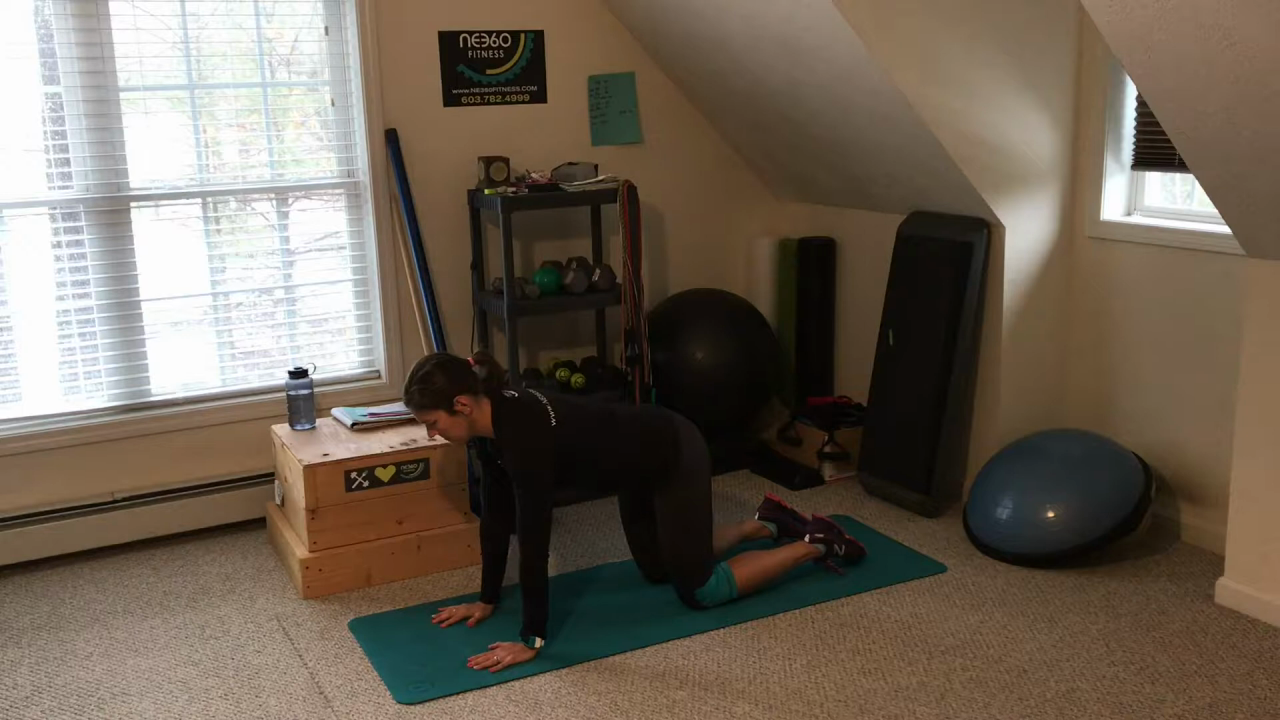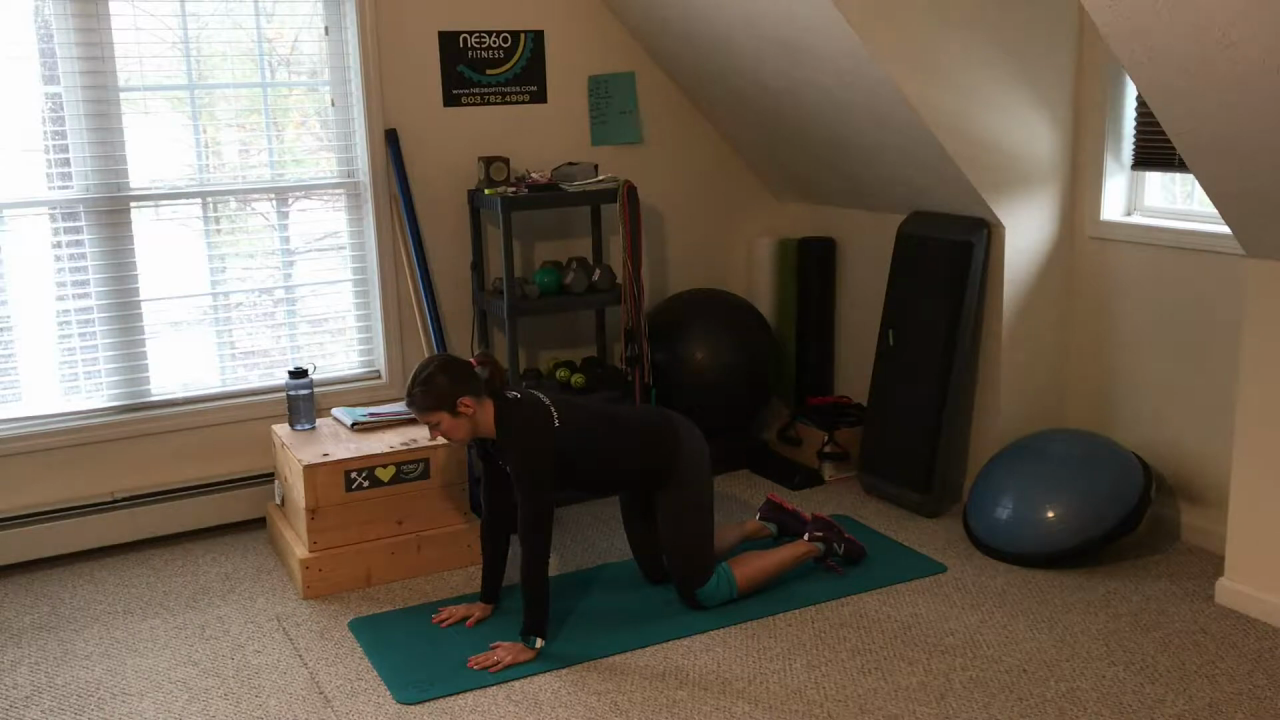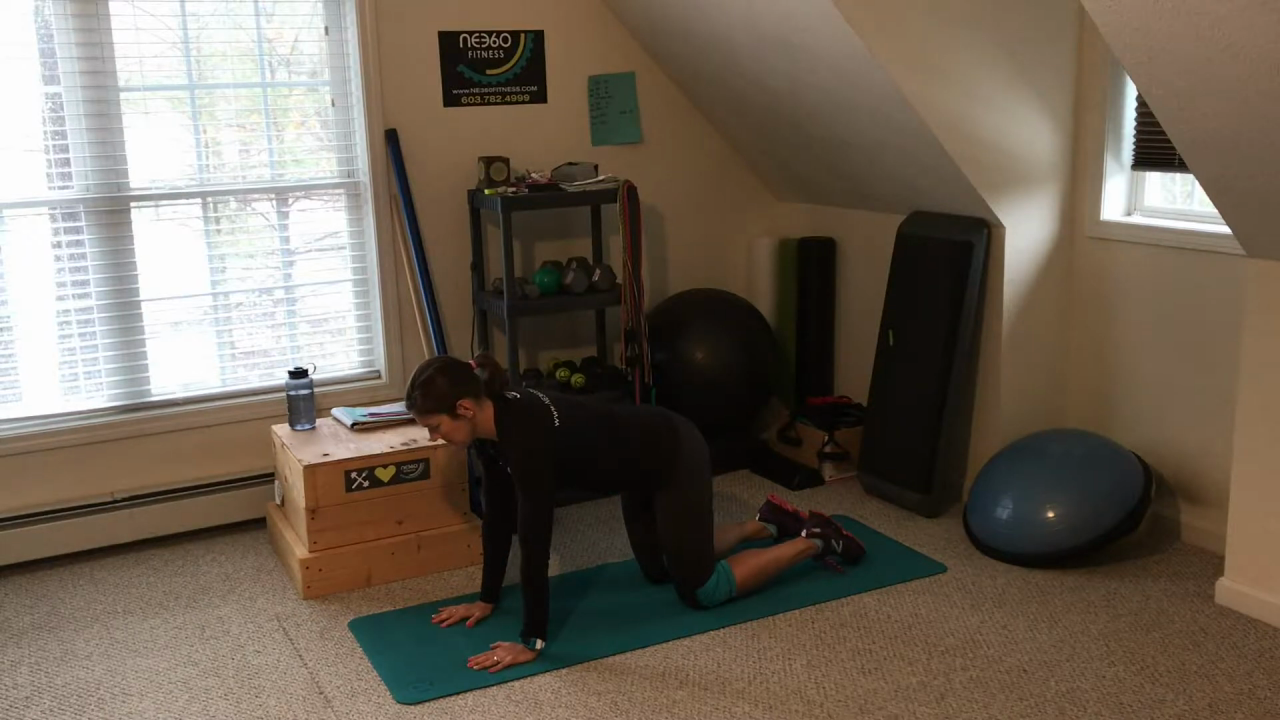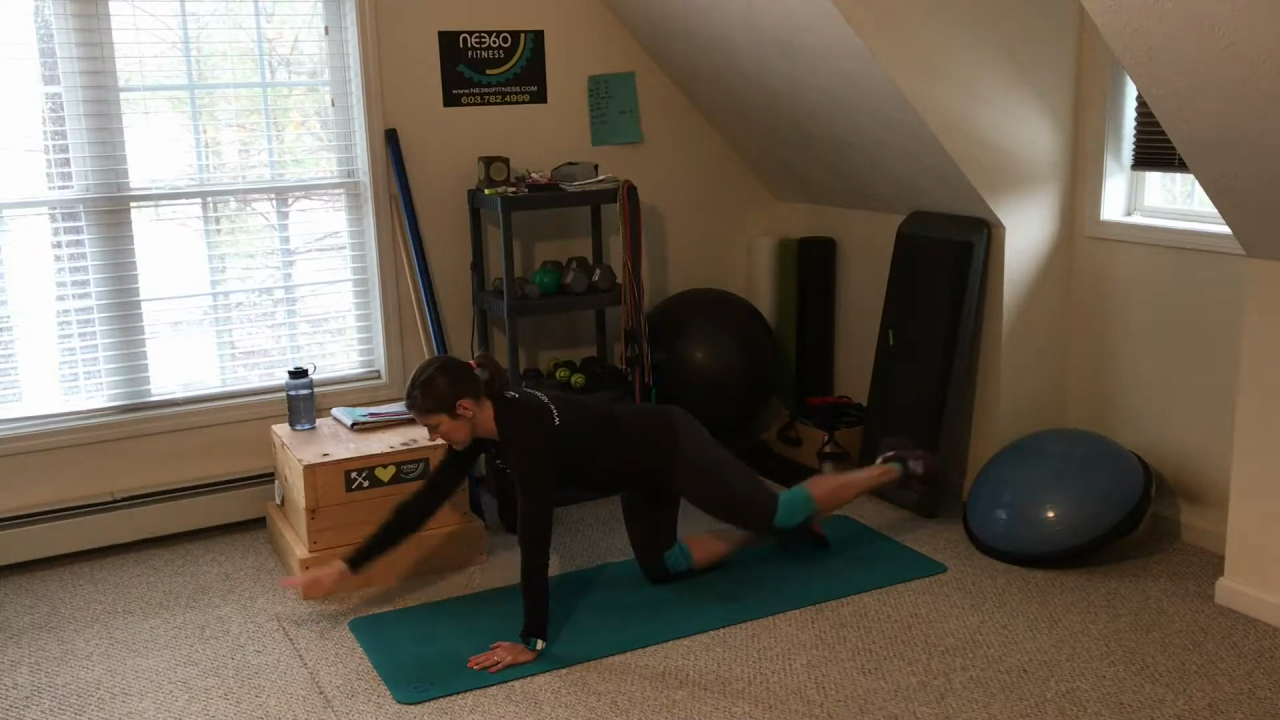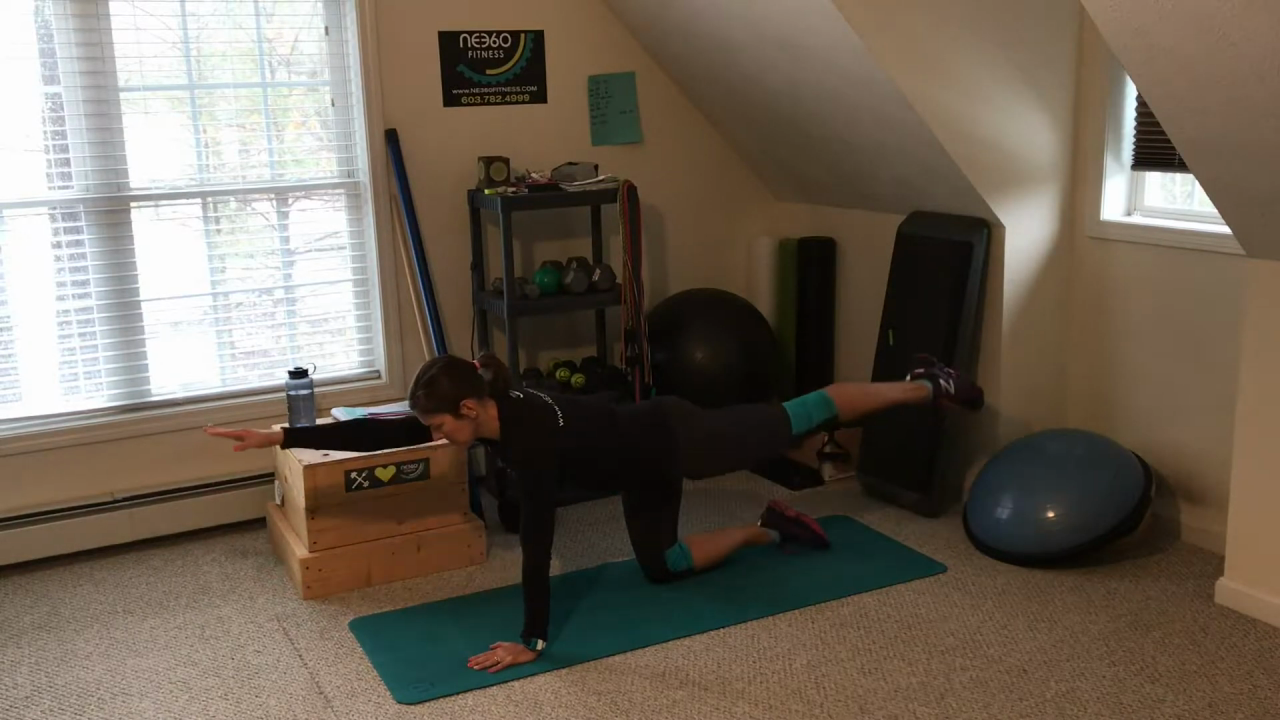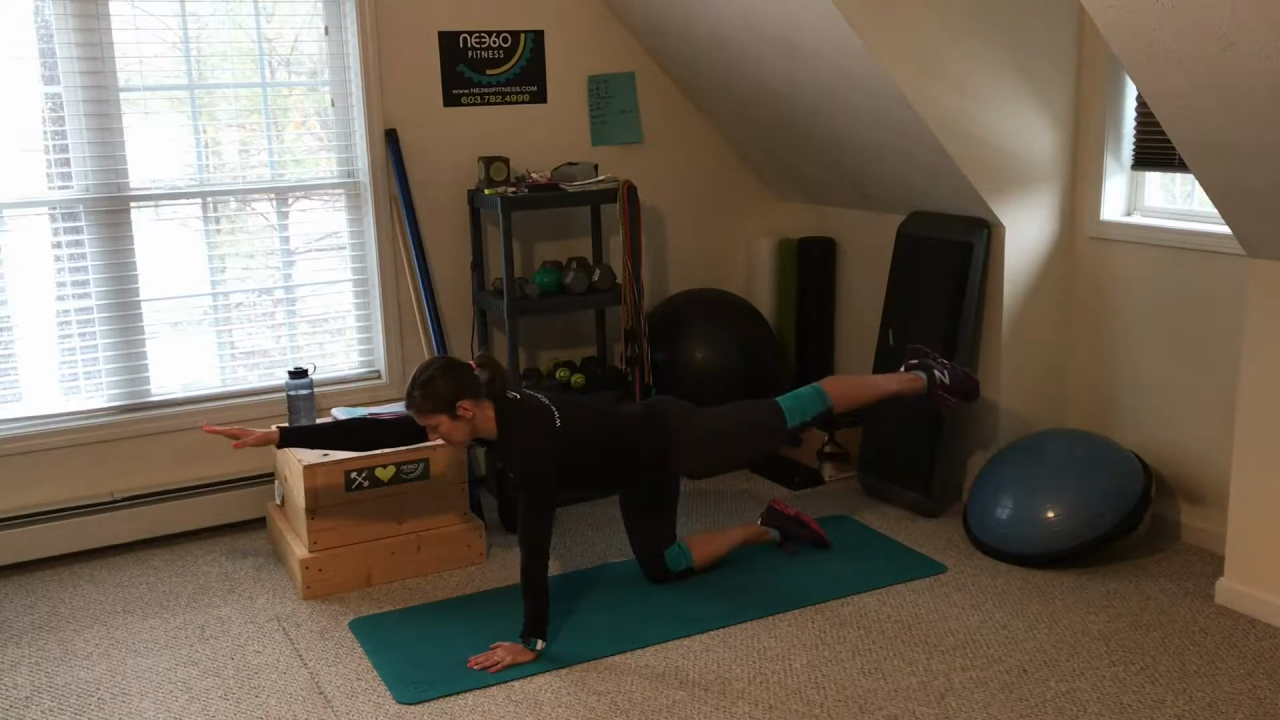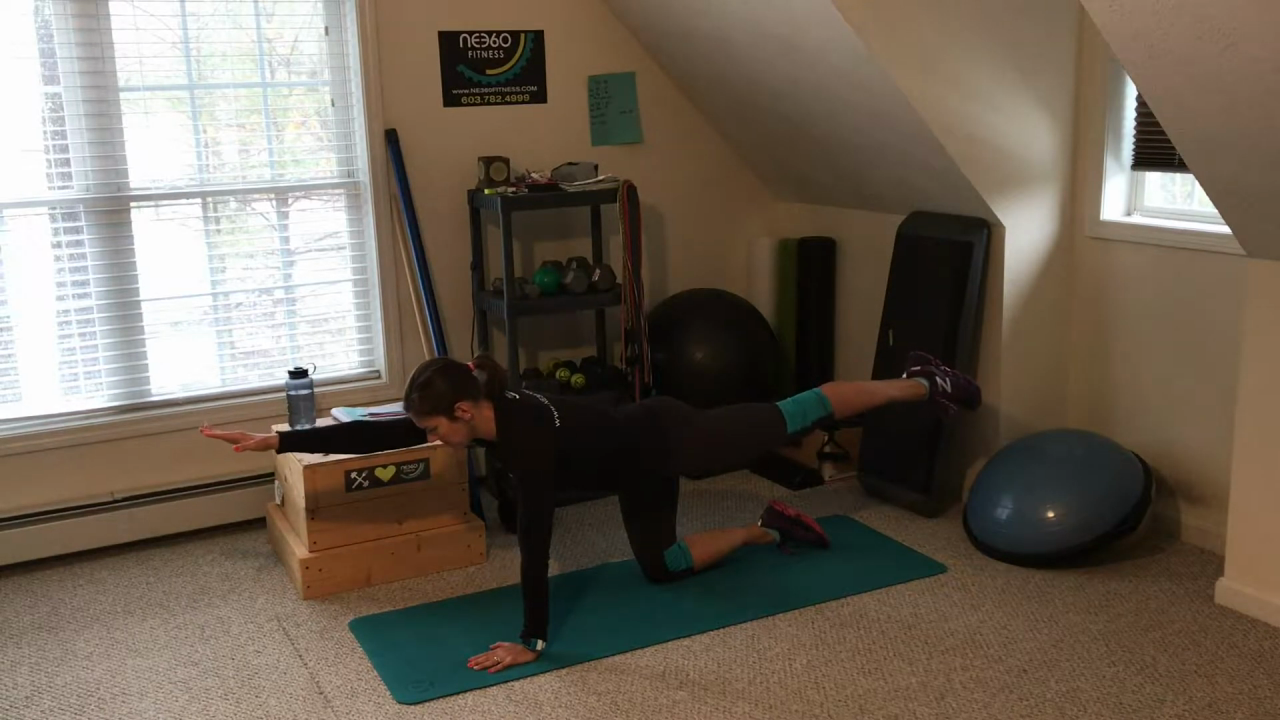
dt=0.5s
person 1, frame 1
left shoulder: (523, 431)
right shoulder: (495, 420)
left elbow: (533, 536)
right elbow: (496, 516)
left wrist: (531, 640)
right wrist: (486, 599)
left hip: (674, 456)
right hip: (641, 460)
left knee: (698, 590)
right knee: (658, 569)
left ankle: (815, 545)
right ankle: (766, 522)
person 1, frame 2
left shoulder: (526, 431)
right shoulder: (492, 424)
left elbow: (534, 537)
right elbow: (497, 516)
left wrist: (531, 641)
right wrist: (486, 599)
left hip: (675, 456)
right hip: (642, 460)
left knee: (699, 590)
right knee: (658, 571)
left ankle: (816, 543)
right ankle: (767, 521)
person 1, frame 3
left shoulder: (525, 431)
right shoulder: (491, 425)
left elbow: (534, 538)
right elbow: (499, 516)
left wrist: (531, 641)
right wrist: (486, 599)
left hip: (673, 455)
right hip: (642, 460)
left knee: (699, 589)
right knee: (659, 570)
left ankle: (813, 541)
right ankle: (766, 523)
person 1, frame 4
left shoulder: (524, 433)
right shoulder: (484, 426)
left elbow: (534, 539)
right elbow: (427, 499)
left wrist: (531, 640)
right wrist: (349, 564)
left hip: (672, 448)
right hip: (643, 465)
left knee: (780, 512)
right knee: (660, 567)
left ankle: (895, 466)
right ankle: (769, 528)
person 1, frame 5
left shoulder: (529, 432)
right shoulder: (477, 414)
left elbow: (537, 539)
right elbow: (379, 431)
left wrist: (533, 641)
right wrist: (278, 436)
left hip: (677, 442)
right hip: (646, 461)
left knee: (798, 418)
right knee: (661, 567)
left ankle: (926, 386)
right ankle: (769, 527)
person 1, frame 6
left shoulder: (527, 432)
right shoulder: (476, 413)
left elbow: (535, 537)
right elbow: (376, 432)
left wrist: (531, 641)
right wrist: (277, 436)
left hip: (672, 440)
right hip: (642, 464)
left knee: (794, 410)
right knee: (661, 567)
left ankle: (919, 377)
right ankle: (769, 526)
person 1, frame 7
left shoulder: (527, 432)
right shoulder: (477, 414)
left elbow: (535, 538)
right elbow: (375, 434)
left wrist: (532, 640)
right wrist: (276, 439)
left hip: (671, 441)
right hip: (641, 465)
left knee: (797, 414)
right knee: (661, 567)
left ankle: (921, 384)
right ankle: (769, 527)
